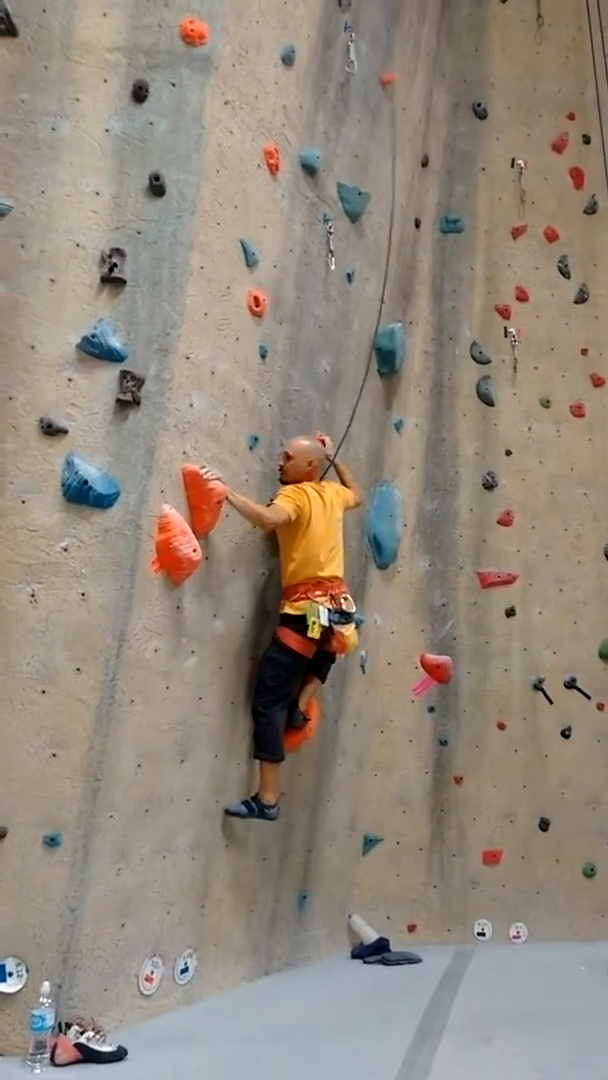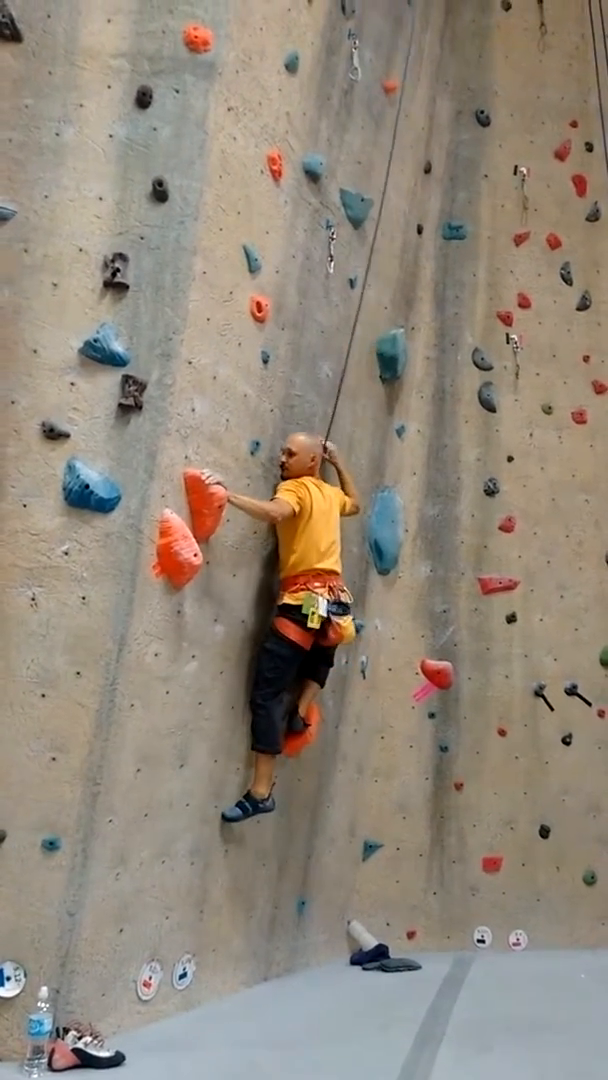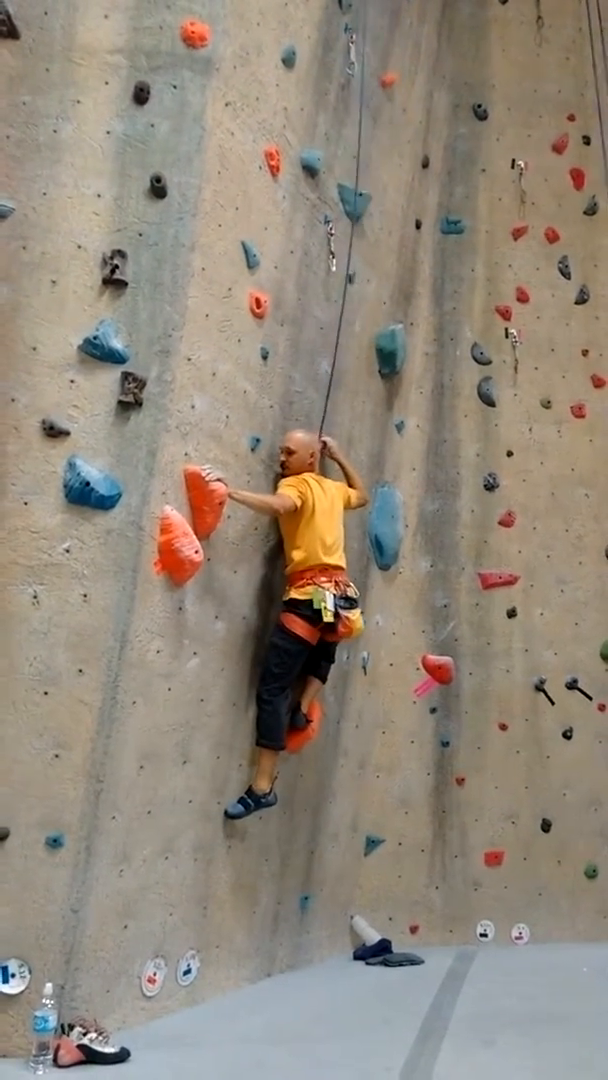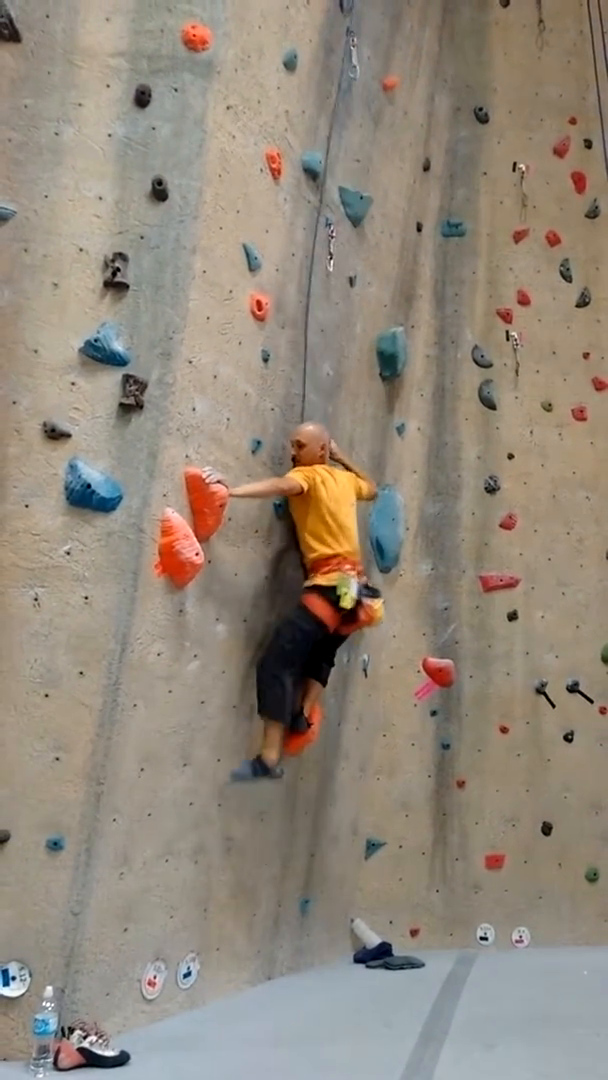
dt=0.4s
person 1, frame 1
left shoulder: (295, 495)
right shoulder: (334, 493)
left elbow: (268, 518)
right elbow: (357, 495)
left wrist: (226, 493)
right wrist: (335, 459)
left hip: (305, 609)
right hip: (337, 605)
left knee: (267, 701)
right knee: (323, 655)
left ankle: (267, 798)
right ankle: (301, 705)
person 1, frame 2
left shoulder: (295, 488)
right shoulder: (330, 493)
left elbow: (274, 513)
right elbow: (355, 504)
left wrist: (229, 495)
right wrist: (338, 463)
left hip: (303, 601)
right hip: (334, 599)
left knee: (267, 694)
right knee: (320, 657)
left ankle: (261, 792)
right ankle: (300, 713)
person 1, frame 3
left shoulder: (297, 484)
right shoulder: (333, 488)
left elbow: (278, 505)
right elbow: (362, 495)
left wrist: (230, 492)
right wrist: (340, 458)
left hip: (310, 595)
right hip: (340, 593)
left knee: (272, 689)
right knee: (322, 654)
left ankle: (262, 787)
right ankle: (302, 709)
person 1, frame 4
left shoulder: (307, 477)
right shoulder: (344, 479)
left elbow: (281, 486)
right elbow: (372, 490)
left wrist: (231, 492)
right wrist: (342, 458)
left hip: (330, 585)
right hip: (354, 586)
left knee: (275, 664)
right knee: (321, 655)
left ankle: (269, 756)
right ankle: (303, 713)
